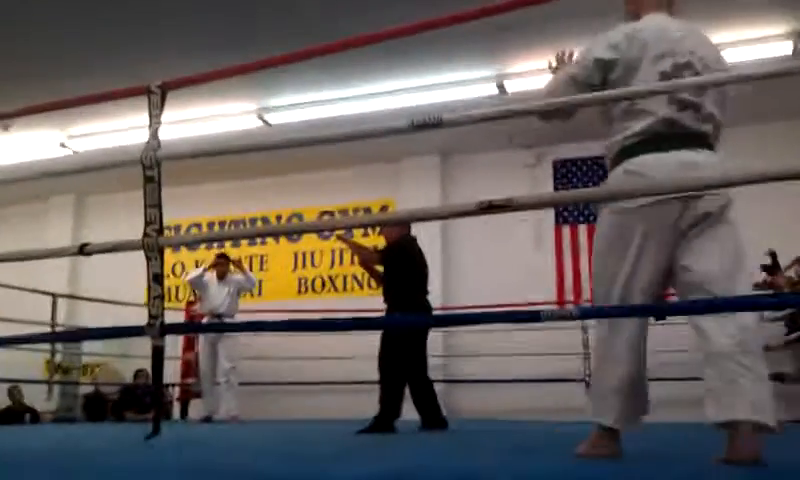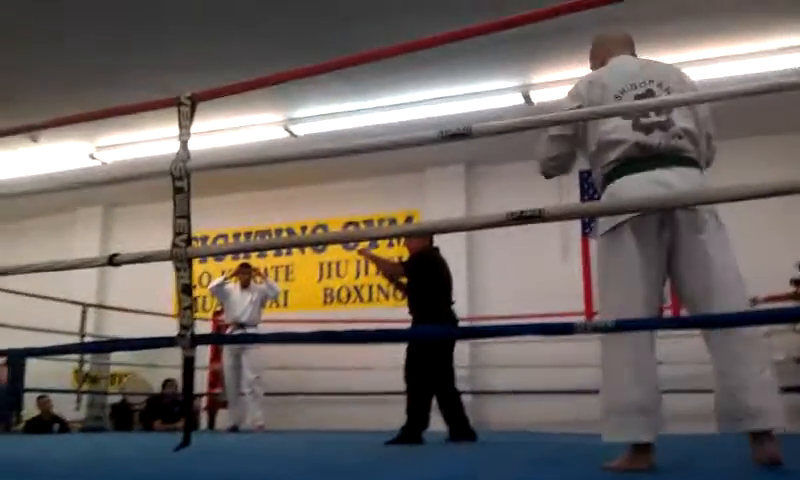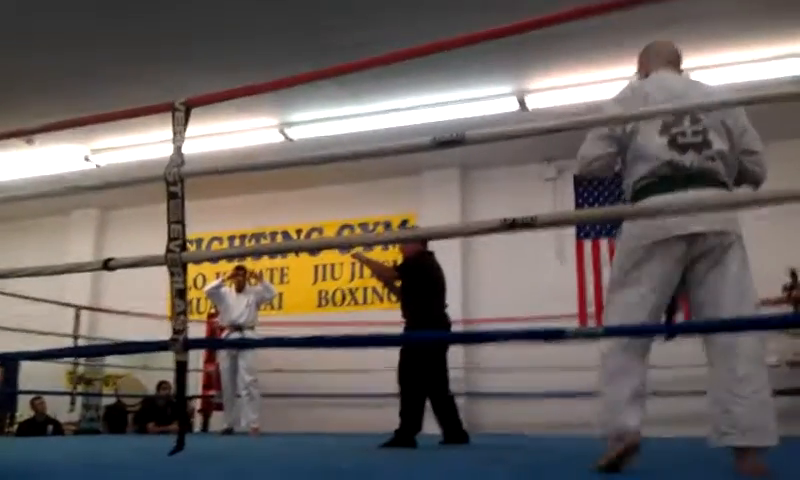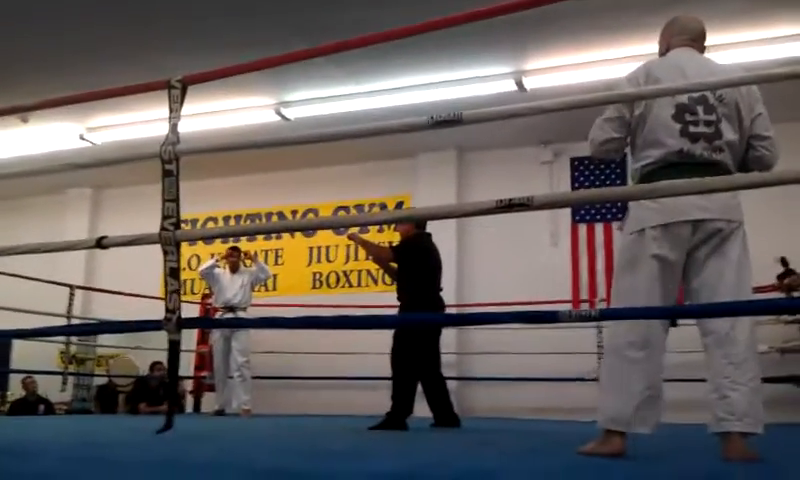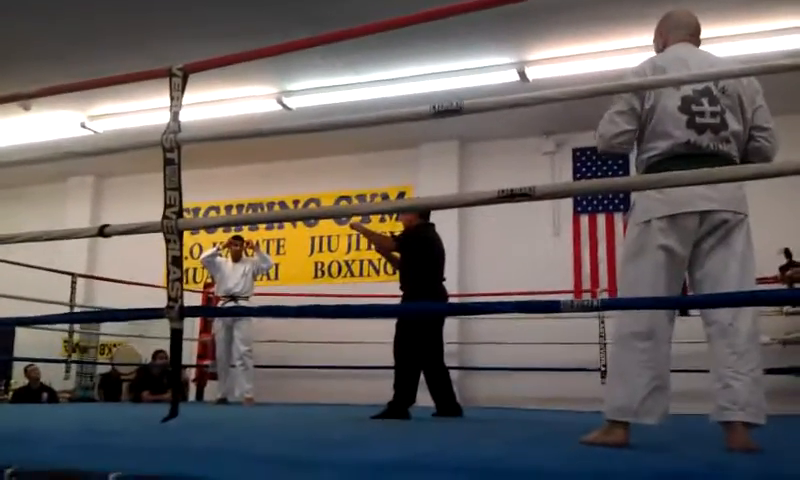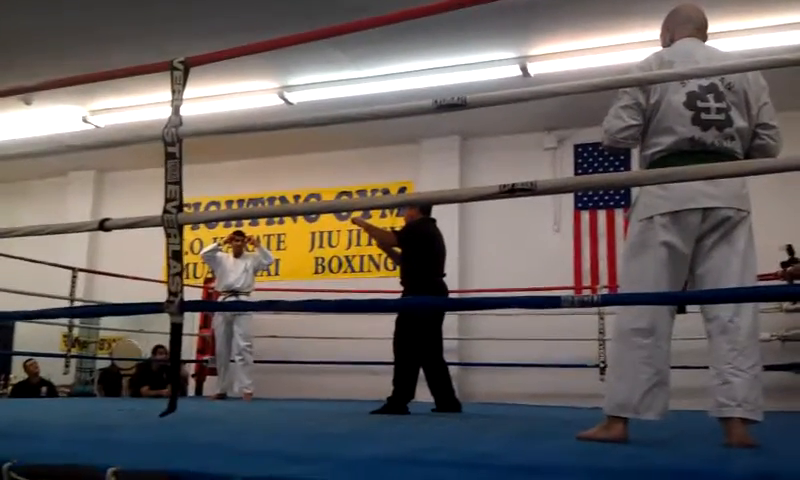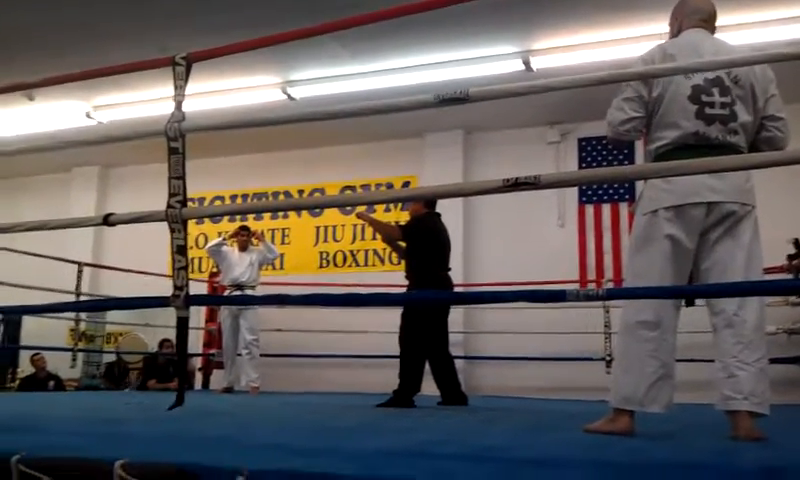
dt=0.5s
person 1, frame 1
left shoulder: (621, 39)
right shoulder: (709, 47)
left elbow: (555, 104)
left wrist: (562, 74)
left hip: (644, 176)
right hip: (703, 171)
left knee: (621, 306)
right knee: (723, 300)
left ankle: (608, 431)
right ankle: (743, 429)
person 1, frame 2
left shoulder: (589, 87)
right shoulder: (677, 77)
left elbow: (550, 161)
right elbow: (707, 150)
left wrist: (583, 144)
left hip: (628, 197)
right hip: (688, 190)
left knee: (629, 321)
right knee: (726, 310)
left ankle: (639, 445)
right ankle: (762, 434)
person 1, frame 3
left shoulder: (631, 96)
right shoulder: (720, 99)
left elbow: (591, 163)
right elbow: (755, 169)
left wrist: (628, 158)
left hip: (656, 216)
right hip: (714, 215)
left knee: (627, 325)
right knee: (733, 331)
left ankle: (624, 429)
person 1, frame 4
left shoulder: (643, 77)
right shoulder: (738, 82)
left elbow: (602, 144)
right elbow: (764, 155)
left hip: (659, 205)
right hip: (719, 204)
left knee: (636, 320)
right knee: (728, 320)
left ankle: (615, 432)
right ankle: (735, 434)
person 1, frame 5
left shoulder: (647, 71)
right shoulder: (739, 76)
left elbow: (611, 139)
right elbow: (764, 146)
left hip: (666, 197)
right hip: (724, 197)
left knee: (643, 310)
right knee: (732, 310)
left ankle: (619, 423)
right ankle: (738, 425)
person 1, frame 6
left shoulder: (652, 66)
right shoulder: (746, 72)
left elbow: (617, 133)
right elbow: (768, 143)
left hip: (668, 193)
right hip: (728, 193)
left knee: (643, 307)
right knee: (734, 308)
left ankle: (618, 419)
right ankle: (737, 421)
person 1, frame 7
left shoulder: (656, 58)
right shoulder: (752, 63)
left elbow: (620, 125)
right elbow: (776, 136)
left hip: (673, 187)
right hip: (732, 187)
left knee: (649, 300)
right knee: (738, 301)
left ankle: (624, 411)
right ankle: (743, 413)
person 2, frame 1
left shoulder: (403, 247)
right shoulder: (406, 251)
left elbow: (373, 257)
right elbow: (392, 282)
left wrist: (347, 241)
right wrist: (370, 269)
left hip: (405, 317)
right hip: (412, 317)
left knee: (392, 367)
right knee: (415, 370)
left ankle: (385, 420)
right ankle: (433, 418)
person 2, frame 2
left shoulder: (426, 258)
right shoulder: (431, 261)
left elbow: (397, 269)
right elbow: (417, 293)
left wrist: (370, 256)
right wrist: (394, 282)
left hip: (431, 326)
right hip: (439, 327)
left knee: (419, 379)
right knee: (441, 381)
left ankle: (412, 431)
right ankle: (461, 430)
person 2, frame 3
left shoulder: (419, 262)
right shoulder: (426, 265)
left elbow: (390, 273)
right elbow: (411, 296)
left wrist: (363, 259)
right wrist: (388, 285)
left hip: (424, 331)
right hip: (432, 331)
left knee: (412, 383)
right knee: (435, 385)
left ankle: (406, 435)
right ankle: (455, 433)
person 2, frame 4
left shoulder: (416, 244)
right shoulder: (424, 246)
left elbow: (386, 254)
right elbow: (407, 278)
left wrist: (359, 240)
right wrist: (384, 266)
left hip: (418, 312)
right hip: (427, 312)
left knee: (405, 365)
right knee: (427, 368)
left ankle: (397, 418)
right ankle: (446, 417)
person 2, frame 5
left shoulder: (418, 234)
right shoulder: (428, 236)
left elbow: (388, 243)
right elbow: (410, 266)
left wrist: (361, 229)
right wrist: (386, 255)
left hip: (420, 302)
right hip: (431, 302)
left knee: (407, 353)
right knee: (430, 356)
left ankle: (399, 406)
right ankle: (448, 406)
person 2, frame 6
left shoulder: (419, 229)
right shoulder: (429, 231)
left elbow: (390, 238)
right elbow: (411, 262)
left wrist: (363, 224)
right wrist: (388, 250)
left hip: (420, 296)
right hip: (431, 296)
left knee: (407, 349)
right knee: (430, 352)
left ankle: (398, 402)
right ankle: (447, 402)
person 2, frame 7
left shoulder: (424, 223)
right shoulder: (434, 226)
left elbow: (394, 232)
right elbow: (416, 255)
left wrist: (367, 218)
right wrist: (392, 244)
left hip: (425, 291)
right hip: (436, 291)
left knee: (412, 342)
right knee: (435, 345)
left ankle: (404, 395)
right ankle: (453, 395)
person 3, frame 1
left shoulder: (235, 280)
right shoulder: (206, 280)
left elbow: (252, 284)
right elbow: (190, 279)
left wrist: (241, 269)
right wrist: (207, 268)
right hip: (208, 325)
left knee: (227, 369)
right knee: (206, 371)
left ankle: (231, 412)
right ankle: (210, 411)
person 3, frame 2
left shoulder: (259, 290)
right shoulder: (229, 290)
left elbow: (275, 292)
right elbow: (212, 288)
left wrist: (263, 277)
right wrist: (229, 276)
left hip: (250, 335)
right hip: (232, 335)
left knee: (252, 379)
right knee: (231, 381)
left ankle: (257, 420)
right ankle: (236, 420)
person 3, frame 3
left shoulder: (254, 293)
right shoulder: (224, 293)
left elbow: (271, 294)
right elbow: (208, 291)
left wrist: (259, 280)
right wrist: (225, 279)
left hip: (246, 338)
right hip: (228, 337)
left knee: (248, 381)
right knee: (227, 383)
left ankle: (253, 423)
right ankle: (230, 423)
person 3, frame 4
left shoulder: (249, 274)
right shoulder: (218, 274)
left elbow: (266, 274)
right elbow: (202, 271)
left wrist: (254, 260)
right wrist: (219, 259)
left hip: (240, 319)
right hip: (221, 319)
left knee: (241, 363)
right knee: (220, 365)
left ankle: (244, 405)
right ankle: (221, 404)
person 3, frame 5
left shoulder: (251, 263)
right shoulder: (220, 263)
left elbow: (268, 264)
right elbow: (204, 259)
left wrist: (256, 249)
right wrist: (221, 248)
right hip: (223, 308)
left knee: (243, 351)
right knee: (222, 354)
left ankle: (247, 393)
right ankle: (223, 393)
person 3, frame 6
left shoulder: (252, 259)
right shoulder: (221, 258)
left elbow: (269, 260)
right elbow: (204, 254)
left wrist: (257, 245)
right wrist: (222, 243)
right hip: (223, 303)
left knee: (243, 347)
right knee: (222, 349)
left ankle: (246, 388)
right ankle: (222, 388)
person 3, frame 7
left shoulder: (257, 253)
right shoulder: (226, 253)
left elbow: (274, 255)
right elbow: (210, 248)
left wrist: (262, 240)
right wrist: (227, 238)
left knee: (250, 340)
right knee: (228, 343)
left ankle: (253, 382)
right ankle: (229, 382)
